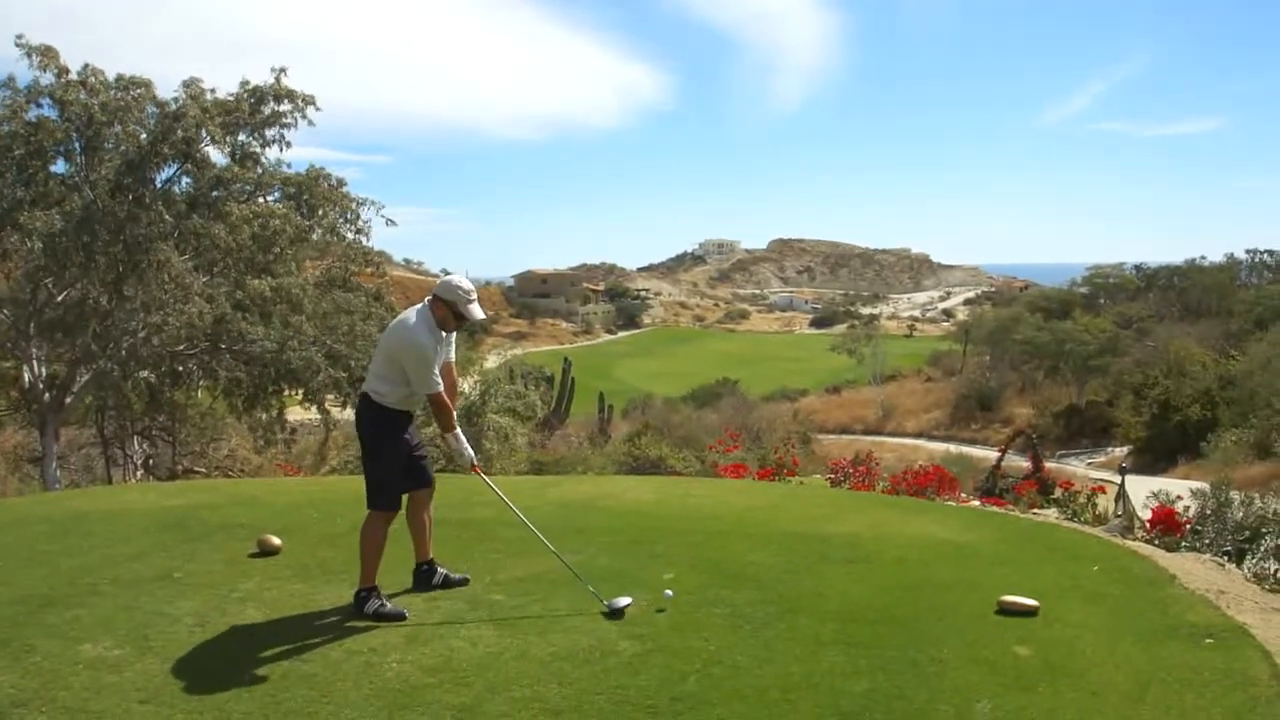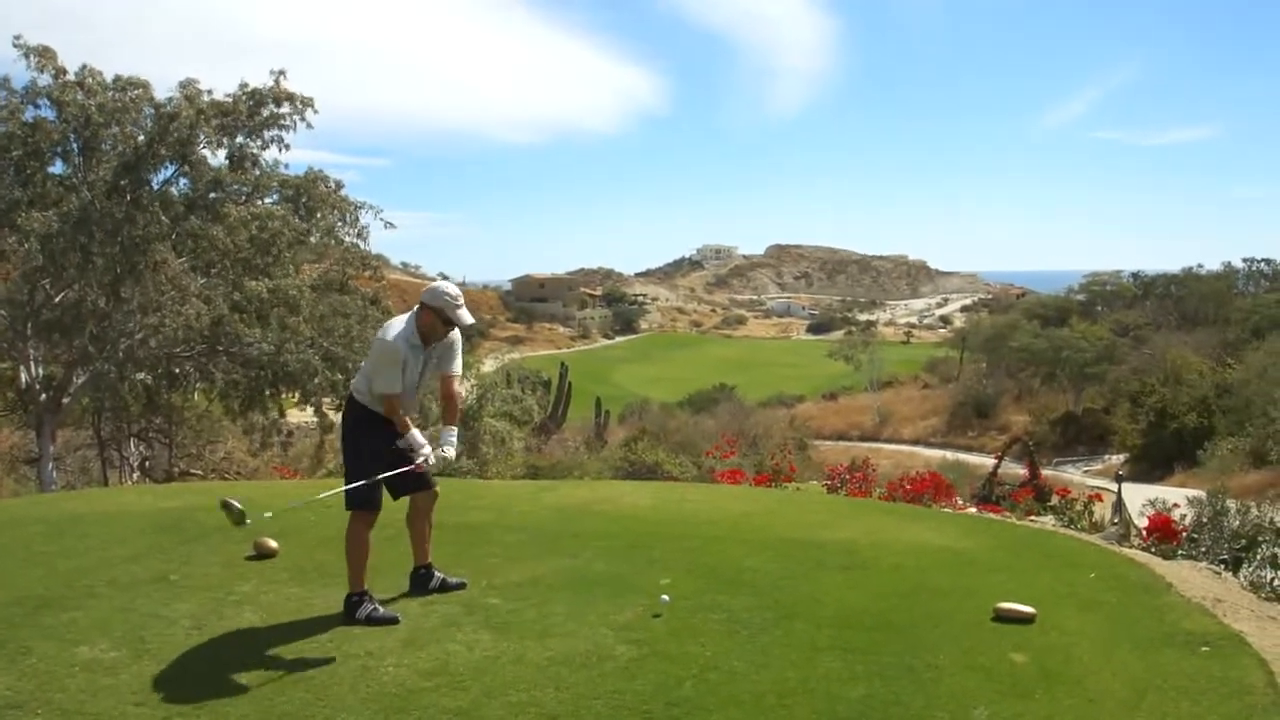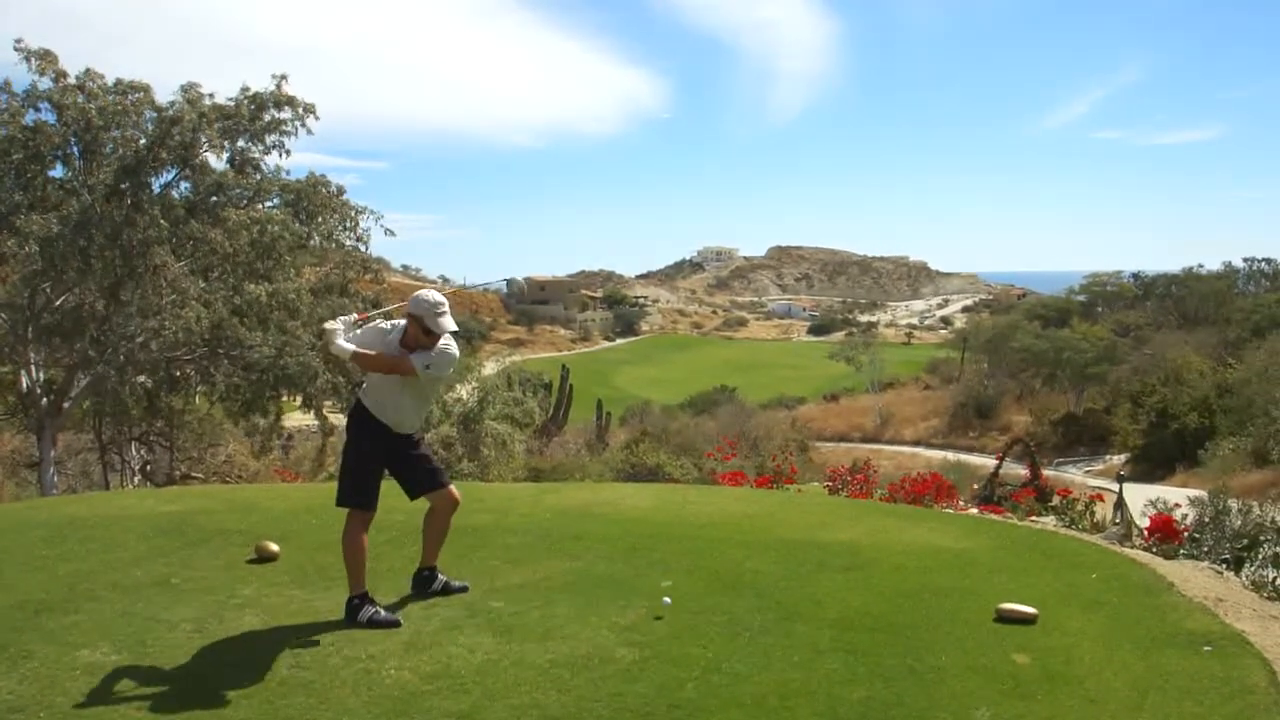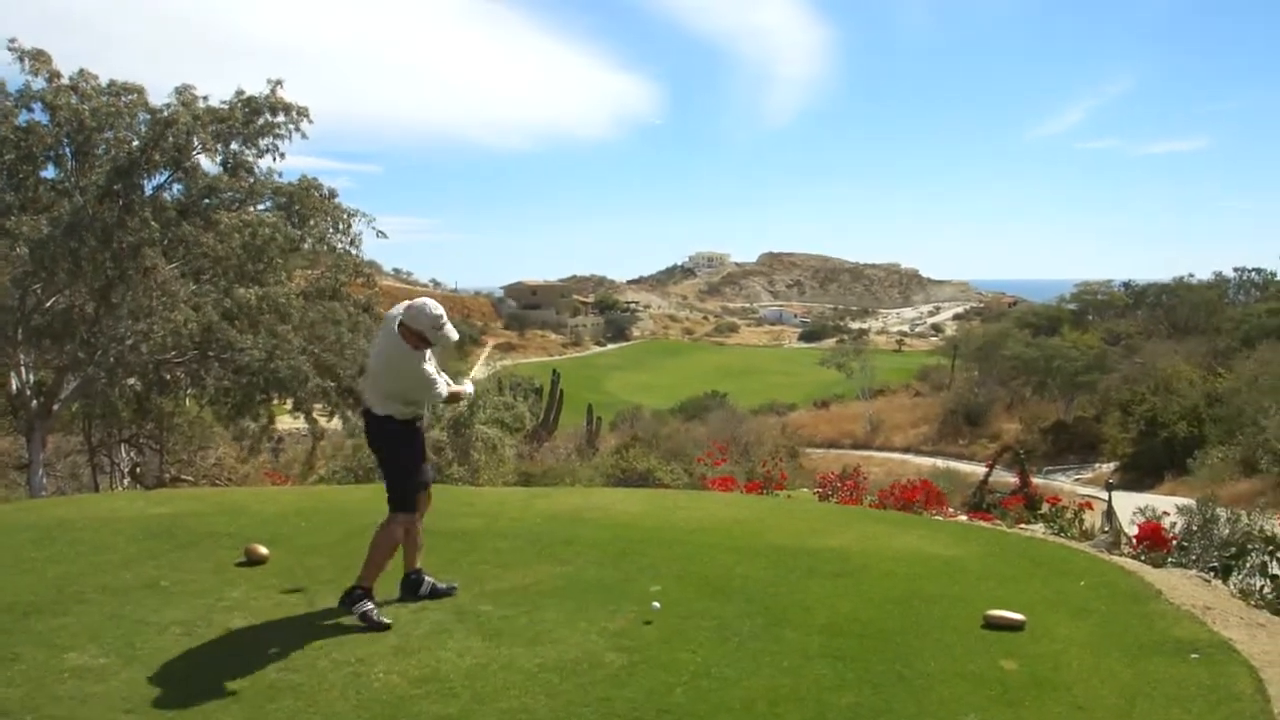
dt=0.5s
person 1, frame 1
left shoulder: (441, 324)
right shoulder: (416, 338)
left elbow: (449, 376)
right elbow: (437, 399)
left wrist: (453, 429)
right wrist: (459, 442)
left hip: (400, 416)
right hip: (380, 417)
left knee: (422, 489)
right knee: (384, 508)
left ankle: (425, 570)
right ankle: (366, 593)
person 1, frame 2
left shoulder: (451, 339)
right shoulder: (392, 341)
left elbow: (450, 387)
right elbow: (390, 403)
left wrist: (449, 437)
right wrist: (418, 443)
left hip: (400, 426)
right hip: (366, 419)
left knee: (425, 494)
right knee: (366, 510)
left ankle: (422, 574)
right ankle: (356, 598)
person 1, frame 3
left shoulder: (447, 352)
right shoulder: (382, 331)
left elbow: (386, 365)
right elbow: (336, 345)
left wrist: (345, 348)
right wrist: (339, 330)
left hip: (408, 435)
right hip: (368, 425)
left knee: (447, 500)
right knee: (361, 512)
left ankle: (426, 575)
right ankle: (358, 601)
person 1, frame 4
left shoulder: (399, 314)
right shoulder: (419, 370)
right elbow: (445, 397)
left wrist: (445, 380)
right wrist: (465, 390)
left hip: (383, 419)
right hip: (398, 430)
left knee: (418, 497)
right knee: (403, 514)
left ankle: (414, 578)
right ankle: (360, 592)
